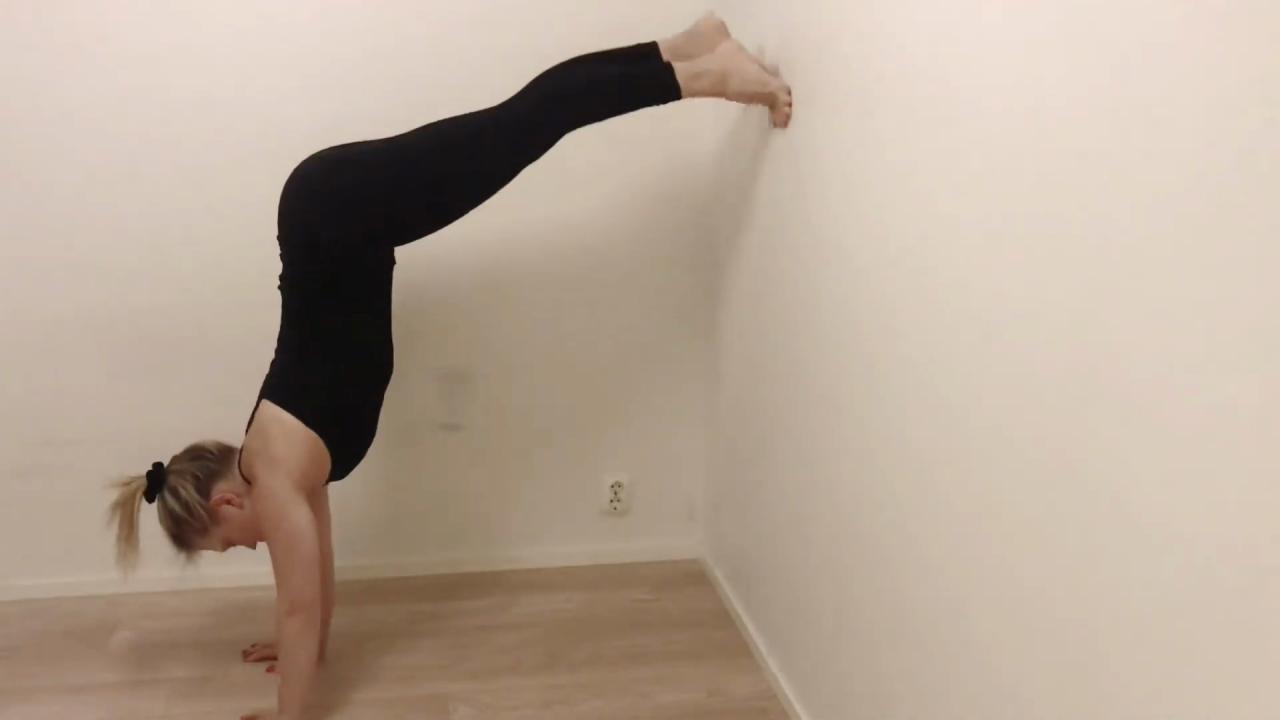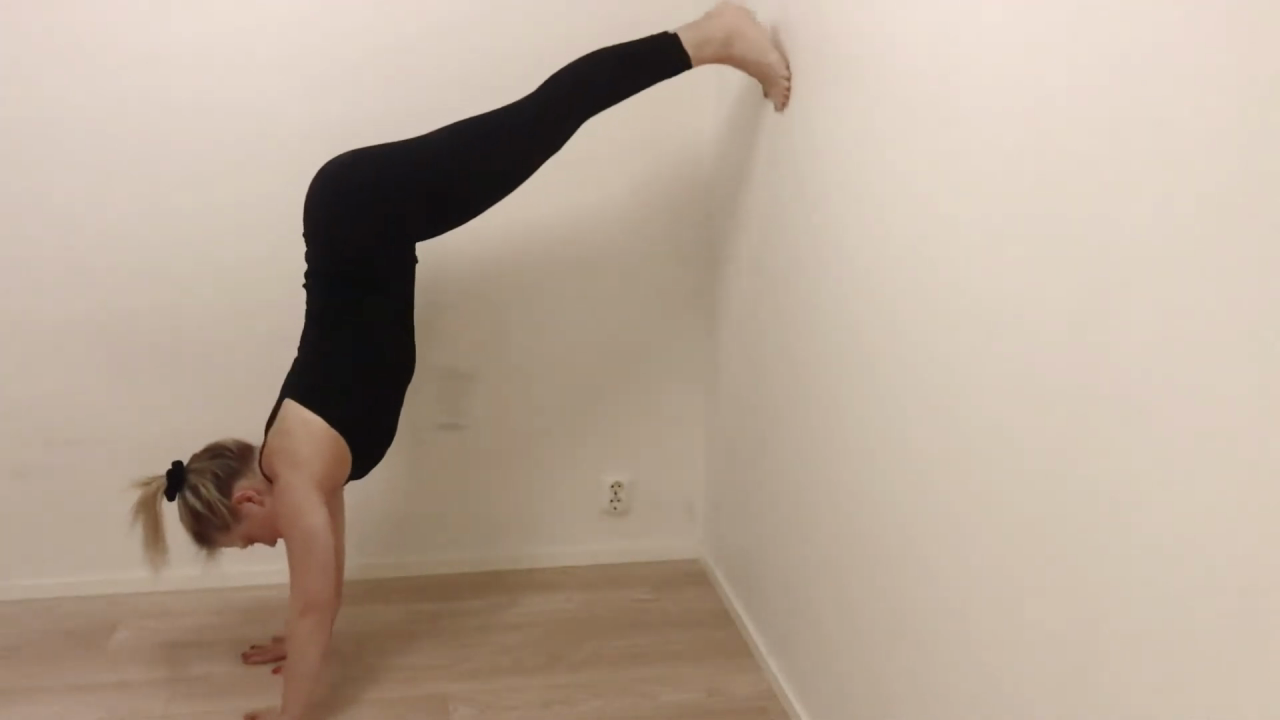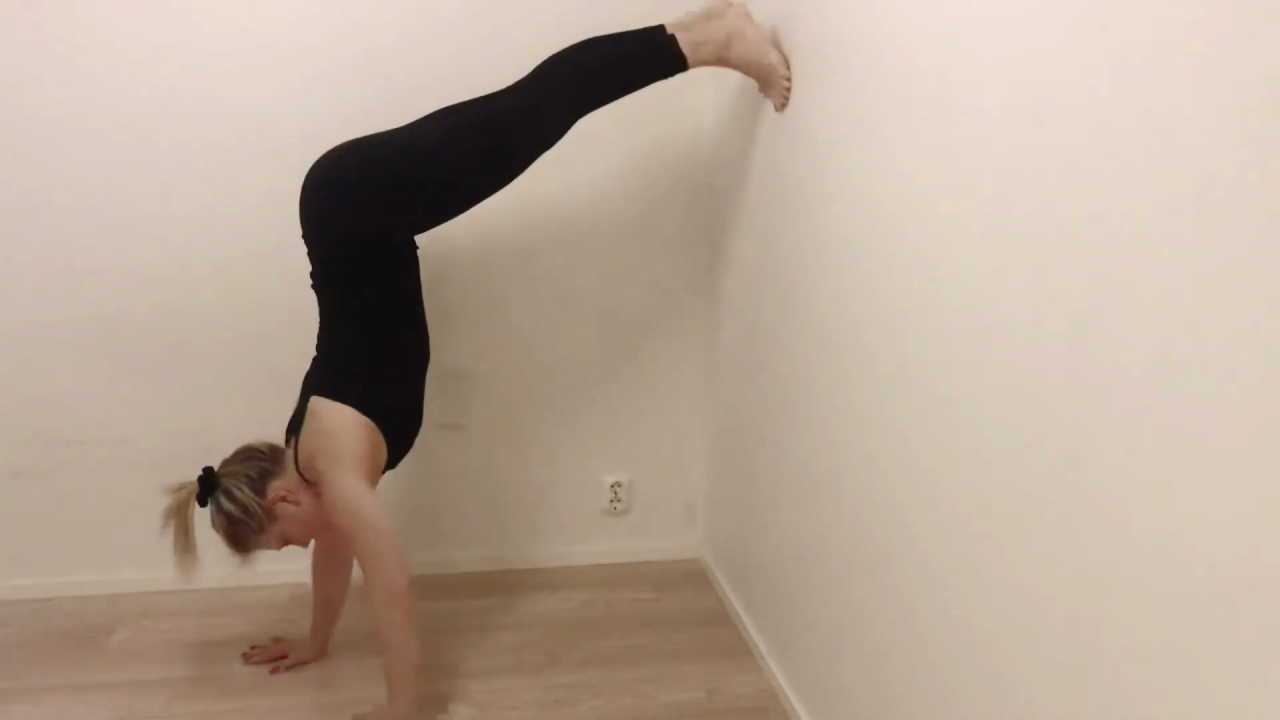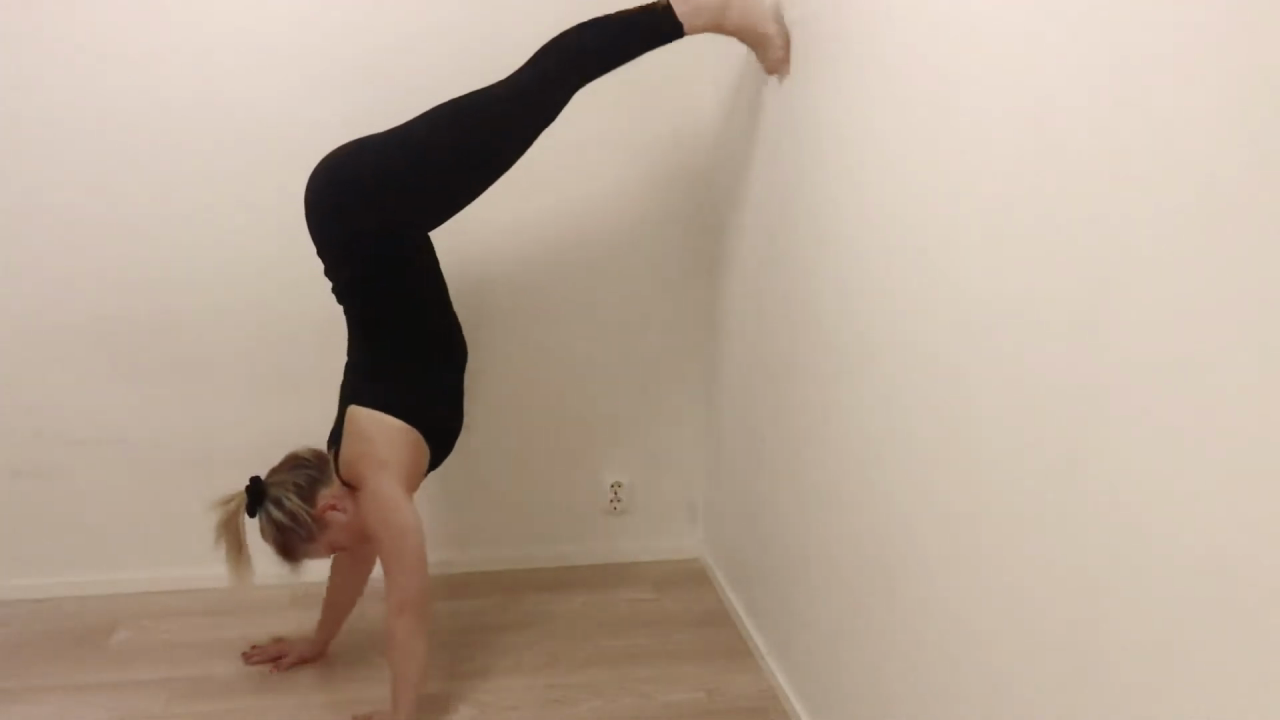
dt=0.3s
person 1, frame 1
left shoulder: (273, 477)
right shoulder: (277, 462)
left elbow: (298, 606)
right elbow: (315, 554)
right wrist: (309, 643)
left hip: (342, 208)
right hip: (337, 210)
left knee: (522, 123)
right knee: (521, 121)
left ankle: (703, 72)
person 1, frame 2
left shoulder: (295, 476)
right shoulder: (297, 461)
left elbow: (311, 607)
right elbow: (323, 576)
right wrist: (301, 645)
left hip: (364, 209)
right hip: (358, 211)
left knee: (537, 118)
right knee: (532, 121)
person 1, frame 3
left shoulder: (333, 468)
right shoulder: (314, 460)
left elbow: (394, 600)
right elbow: (334, 546)
right wrist: (314, 641)
left hip: (360, 201)
right hip: (353, 205)
left knee: (530, 111)
right knee: (531, 106)
person 1, frame 4
left shoulder: (374, 471)
right shoulder: (356, 468)
left elbow: (406, 607)
right elbow: (362, 547)
right wrist: (315, 642)
left hip: (367, 199)
right hip: (356, 201)
left knee: (530, 94)
